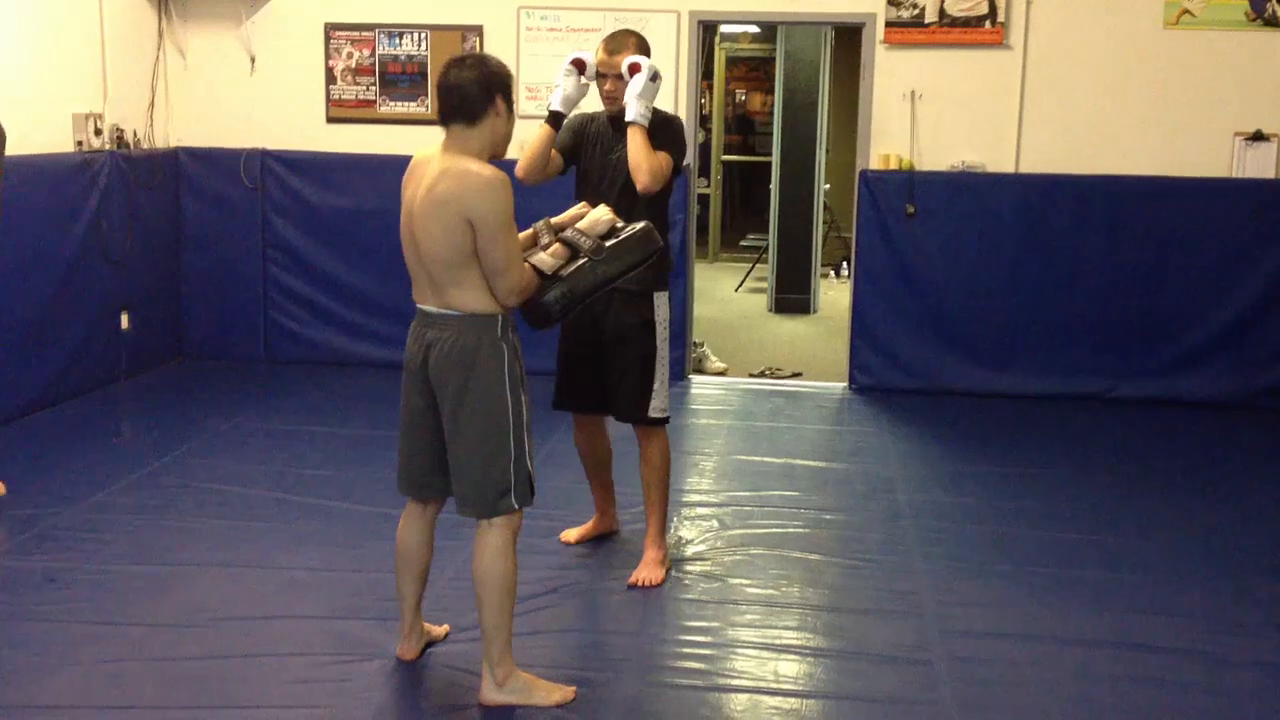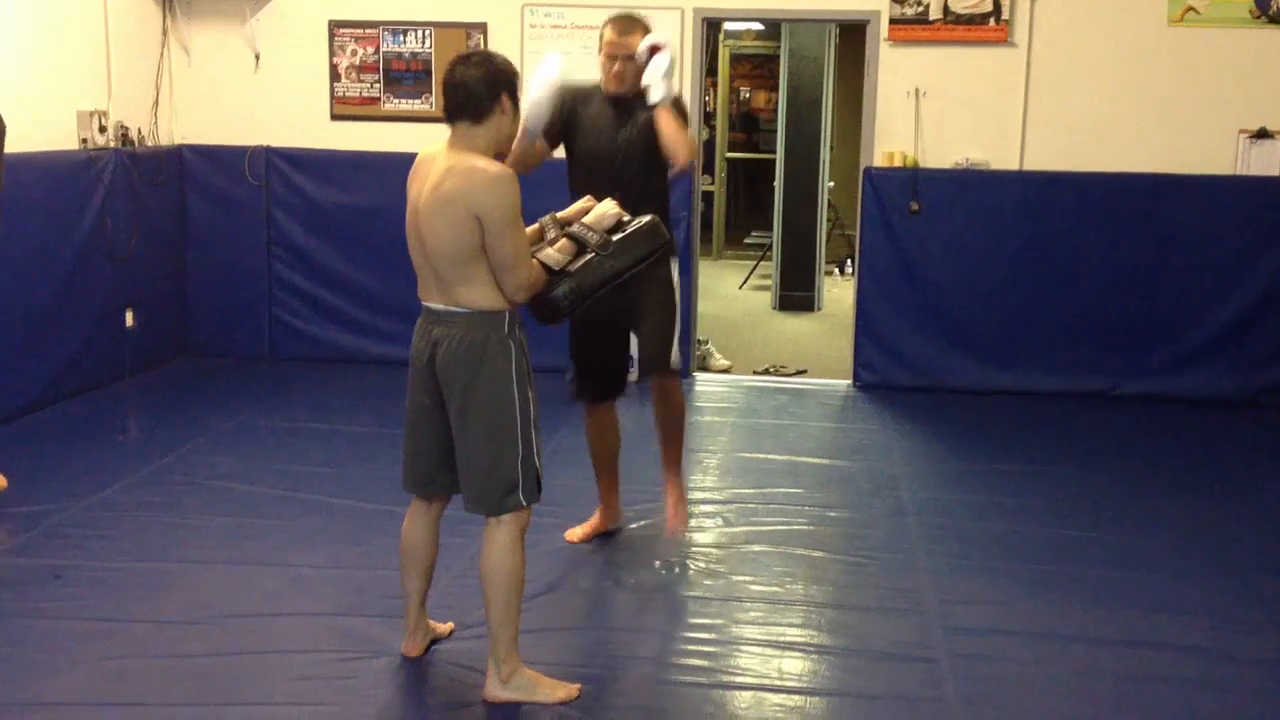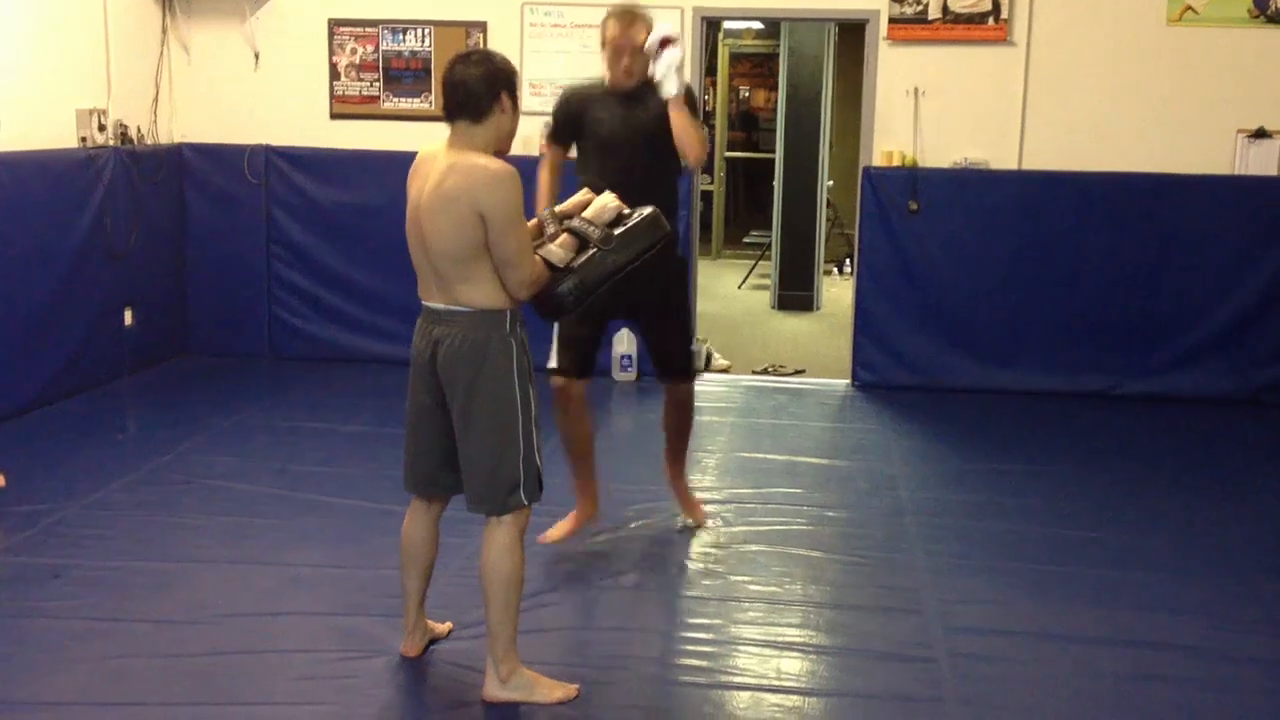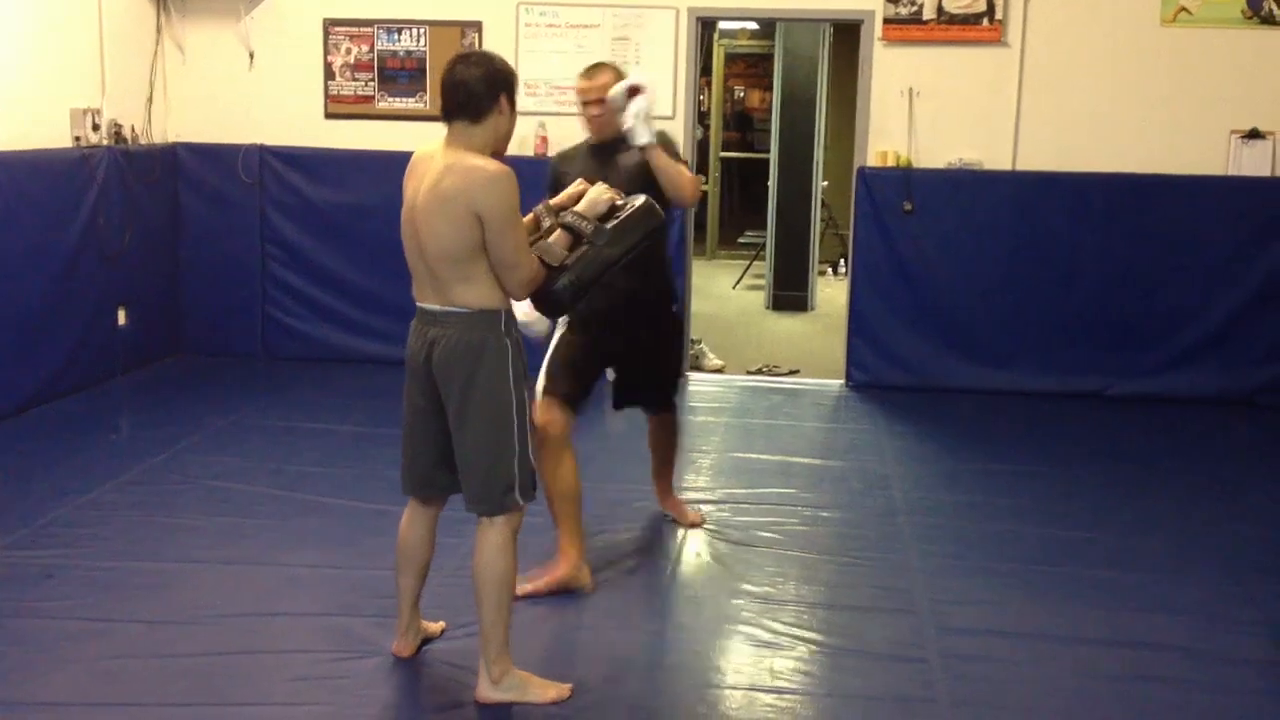
dt=0.2s
person 1, frame 1
left shoulder: (419, 170)
right shoulder: (485, 182)
right elbow: (509, 288)
left wrist: (552, 226)
right wrist: (573, 241)
left hip: (427, 335)
right hip: (478, 346)
left knee: (423, 499)
right knee: (499, 514)
left ankle: (411, 631)
right ankle: (499, 675)
person 1, frame 2
left shoulder: (424, 167)
right shoulder: (491, 179)
right elbow: (519, 284)
left wrist: (559, 220)
right wrist: (579, 236)
left hip: (432, 333)
right hip: (484, 343)
left knee: (428, 496)
right knee: (508, 511)
left ankle: (416, 628)
right ankle: (505, 672)
person 1, frame 3
left shoulder: (424, 166)
right shoulder: (495, 177)
right elbow: (521, 282)
left wrist: (557, 215)
right wrist: (581, 231)
left hip: (432, 332)
right hip: (485, 341)
left knee: (428, 497)
right knee: (508, 512)
left ankle: (414, 629)
right ankle: (503, 673)
person 1, frame 4
left shoulder: (420, 165)
right shoulder: (490, 177)
right elbow: (520, 280)
left wrist: (555, 208)
right wrist: (576, 223)
left hip: (427, 332)
right hip: (480, 342)
left knee: (425, 497)
right knee: (501, 512)
left ankle: (407, 628)
right ankle: (496, 674)
person 2, frame 1
left shoulder: (664, 127)
right shoulder: (583, 126)
left elbow: (647, 181)
right elbow: (528, 172)
left wrist: (636, 112)
right wrist: (559, 105)
left hip: (640, 292)
left knee: (648, 421)
right knee: (584, 413)
left ankle: (655, 546)
right ankle: (604, 515)
person 2, frame 2
left shoulder: (665, 106)
right shoulder: (574, 101)
left elbow: (681, 159)
right elbow: (517, 164)
left wrist: (658, 91)
right wrist: (532, 122)
left hip: (648, 263)
left knee: (664, 374)
right knee: (596, 397)
left ankle: (673, 477)
right ankle: (608, 509)
person 2, frame 3
left shoulder: (671, 95)
right shoulder: (579, 101)
left elbow: (695, 157)
right elbow: (551, 164)
left wrist: (671, 88)
left hip: (658, 259)
left knee: (680, 382)
right knee: (564, 384)
left ankle: (677, 476)
right ankle: (585, 503)
person 2, frame 4
left shoulder: (651, 147)
right shoulder: (566, 164)
left elbow: (687, 195)
left wrist: (646, 138)
left hip: (650, 308)
right hip: (588, 310)
left knee: (660, 410)
right knee: (547, 424)
left ankle: (664, 492)
right ankle: (570, 561)
